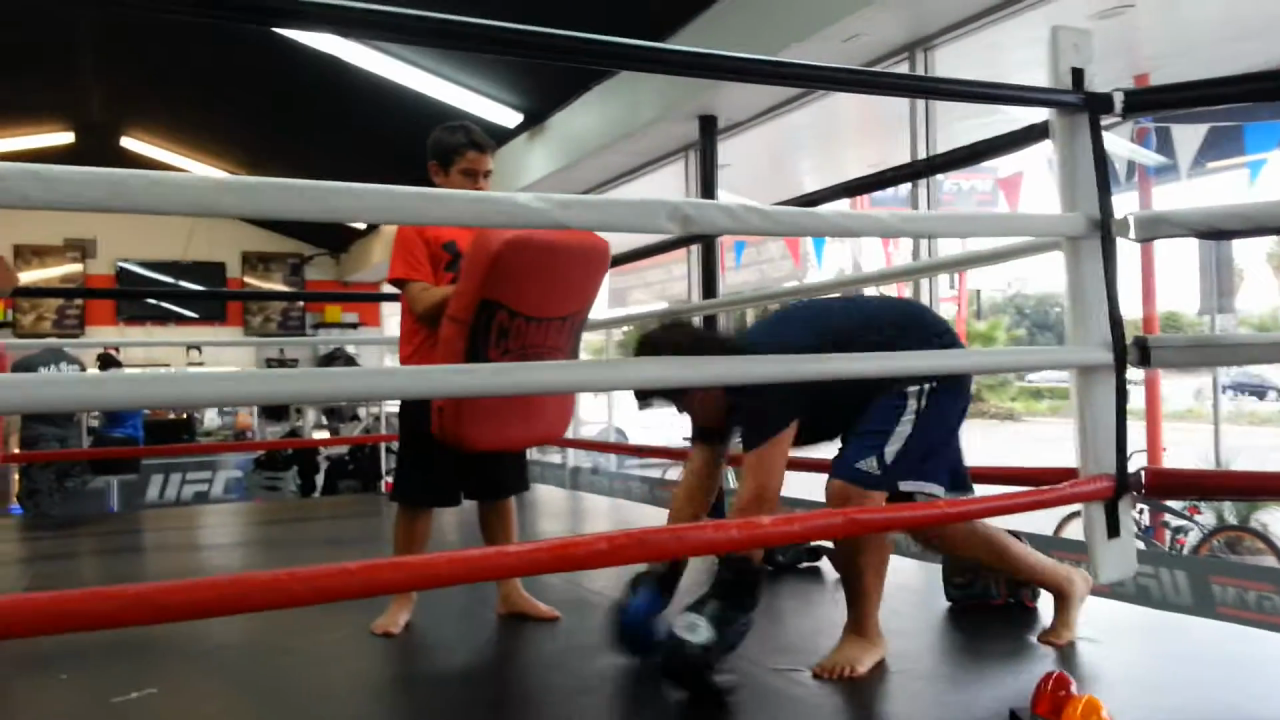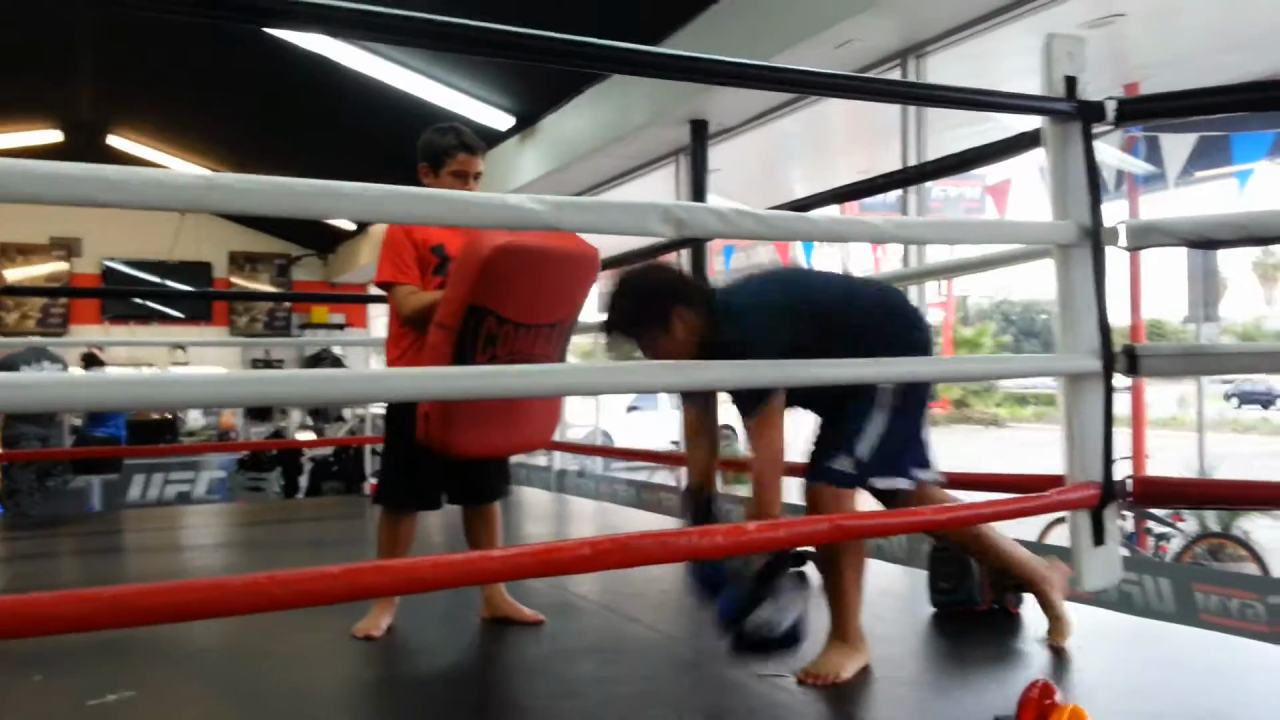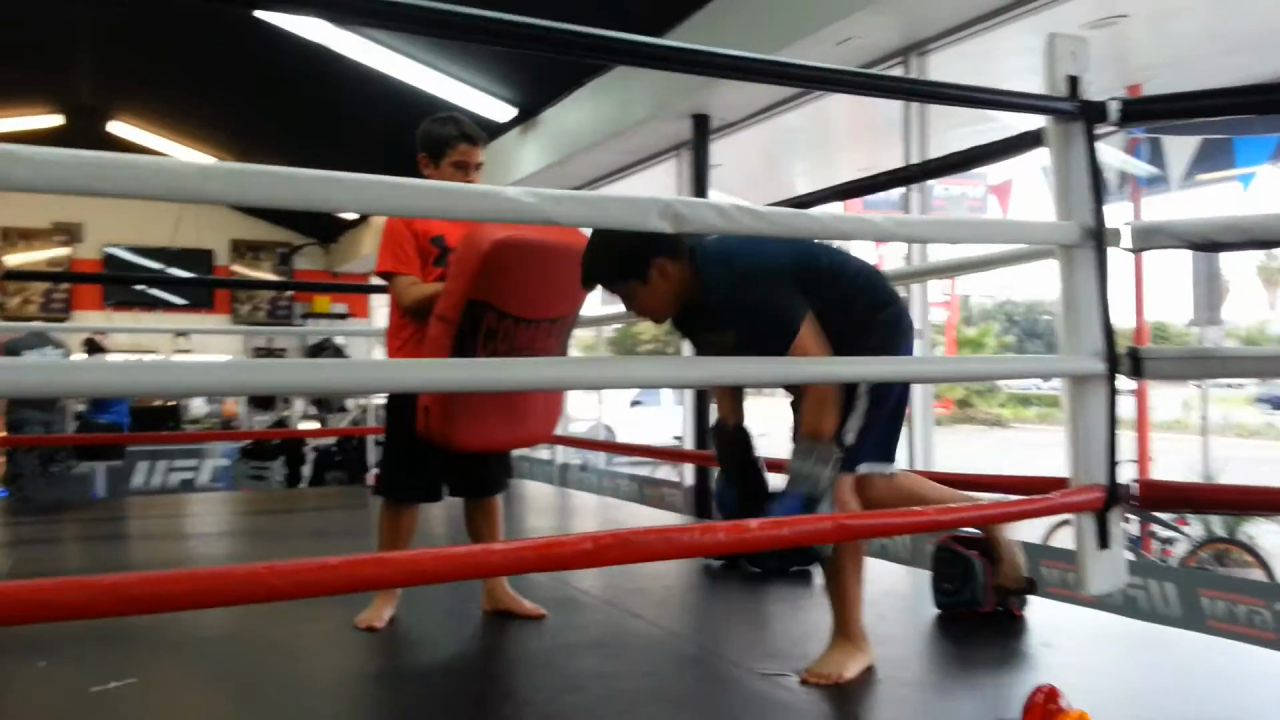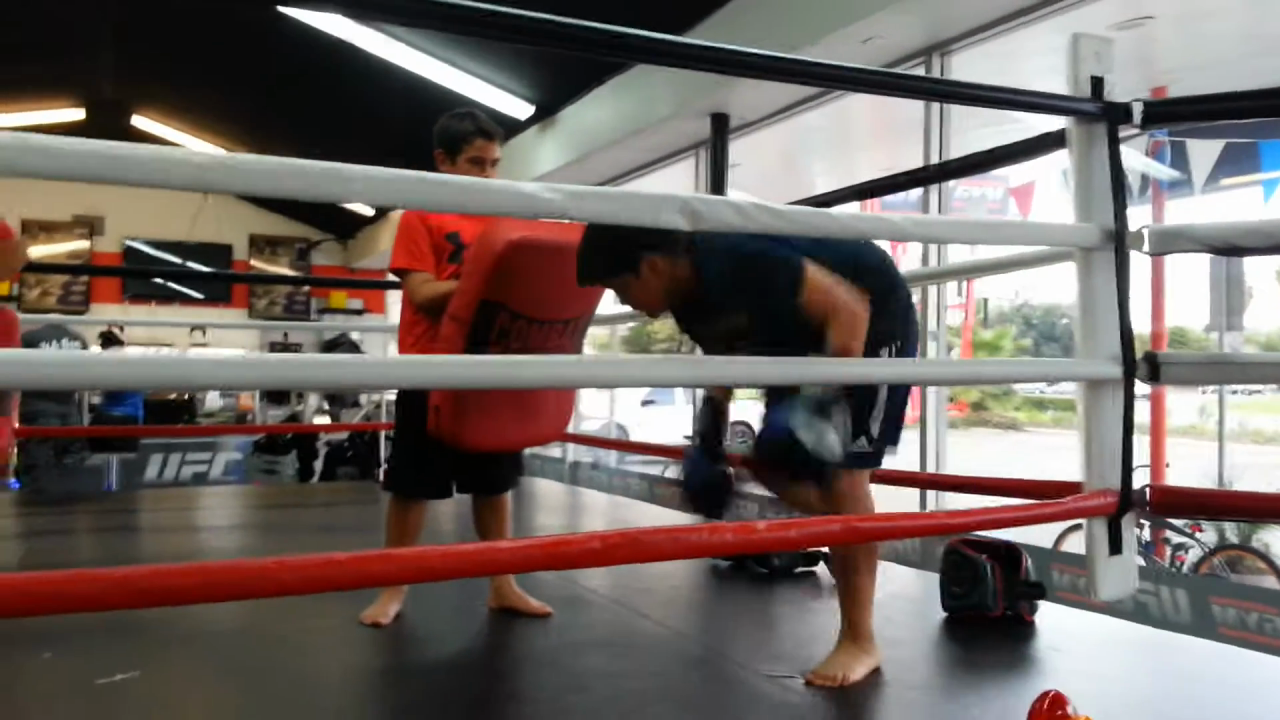
dt=0.1s
person 1, frame 1
right shoulder: (416, 228)
right elbow: (423, 302)
left knee: (500, 486)
right knee: (419, 492)
left ankle: (509, 590)
right ankle: (403, 598)
person 1, frame 2
right shoulder: (405, 230)
right elbow: (409, 306)
left knee: (484, 491)
right knee: (402, 495)
left ankle: (493, 594)
right ankle: (385, 601)
person 1, frame 3
right shoulder: (406, 222)
right elbow: (409, 297)
left knee: (486, 483)
right knee: (403, 488)
left ankle: (495, 587)
right ankle: (387, 592)
person 1, frame 4
right shoulder: (421, 217)
right elbow: (423, 294)
left knee: (496, 481)
right knee: (412, 484)
left ankle: (502, 584)
right ankle: (394, 588)
person 2, frame 1
right shoulder: (723, 379)
left elbow: (756, 500)
right elbow: (696, 483)
left wrist: (724, 603)
right wrist: (661, 576)
right hip: (882, 375)
left knee: (853, 490)
right knee: (936, 519)
left ankle: (863, 634)
right ankle: (1062, 579)
person 2, frame 2
left shoulder: (747, 337)
right shoulder: (702, 341)
left elbow: (767, 463)
right elbow: (699, 435)
left hip: (891, 357)
left knee: (828, 489)
right knee: (912, 499)
left ankle: (847, 638)
right ankle: (1039, 574)
person 2, frame 3
left shoulder: (745, 285)
right shoulder: (702, 292)
left elbow: (818, 380)
left wrist: (810, 472)
left hip: (866, 339)
right hip: (828, 339)
left knee: (834, 477)
right knee: (860, 476)
left ankle: (850, 638)
right ankle: (989, 522)
person 2, frame 4
left shoulder: (746, 262)
right shoulder: (690, 298)
left elbow: (847, 307)
left wrist: (830, 398)
right wrist: (707, 437)
left hip: (865, 326)
left knee: (842, 475)
right knee: (772, 465)
left ankle: (859, 640)
